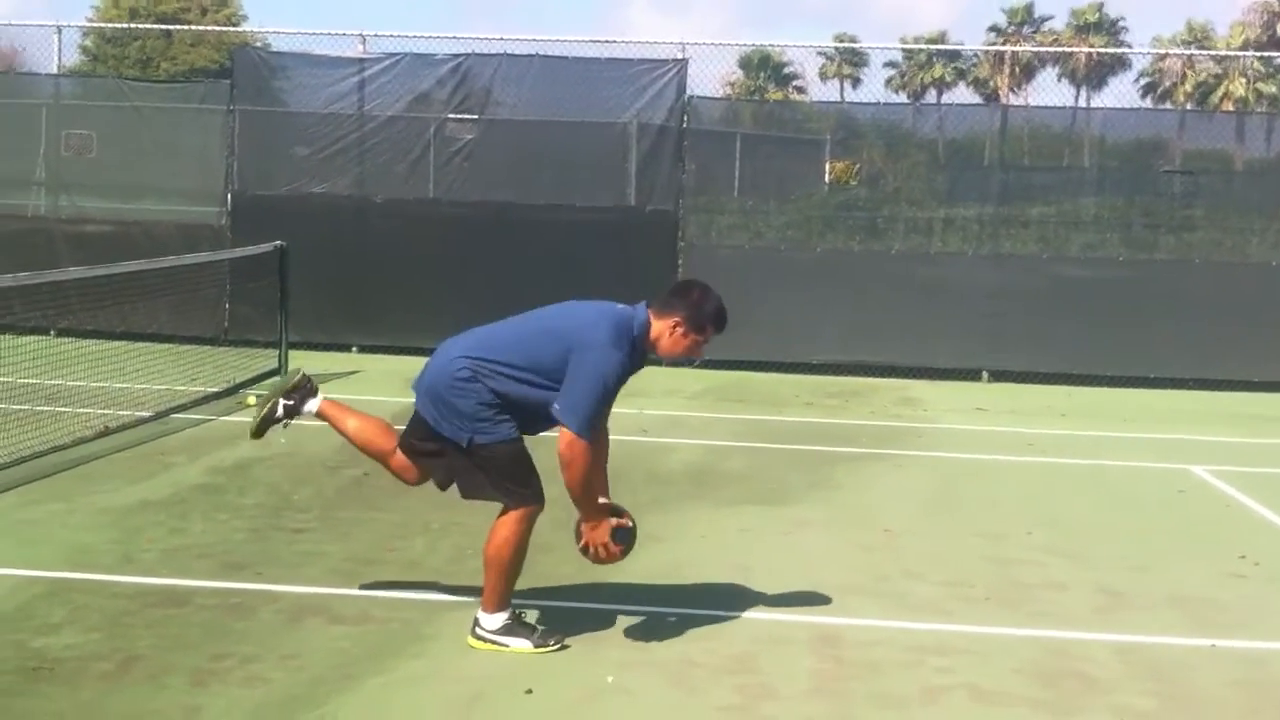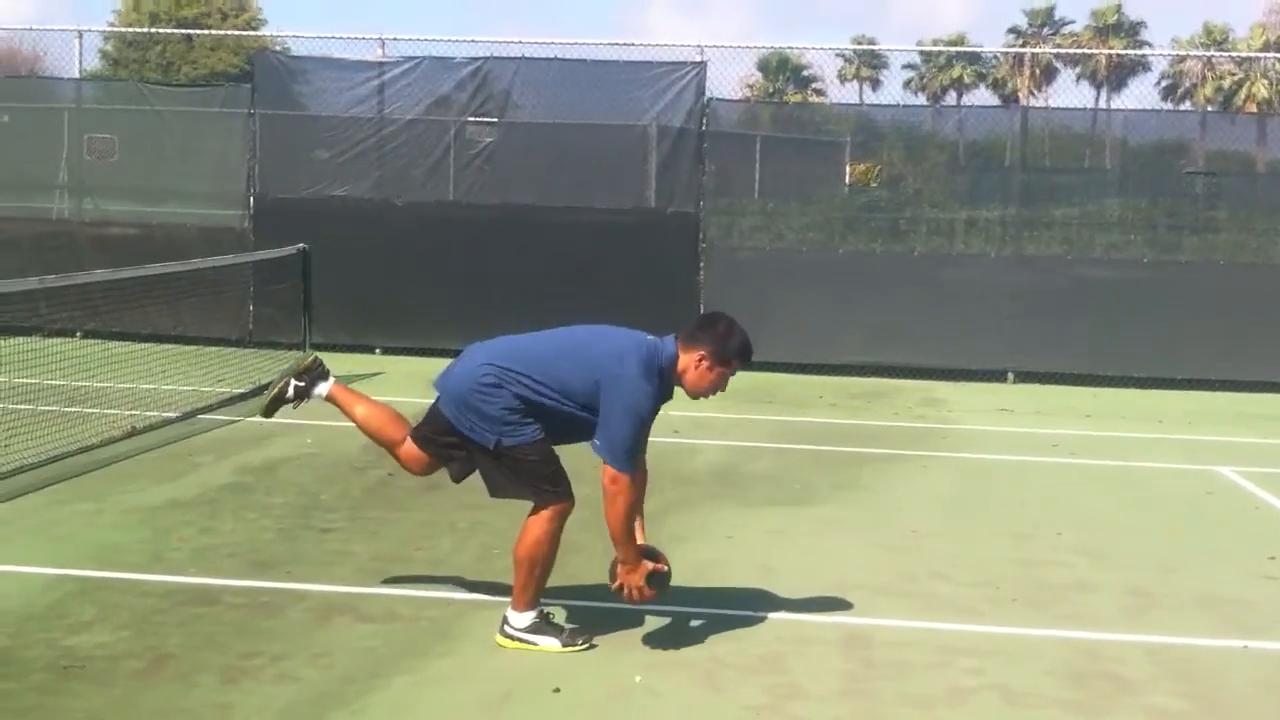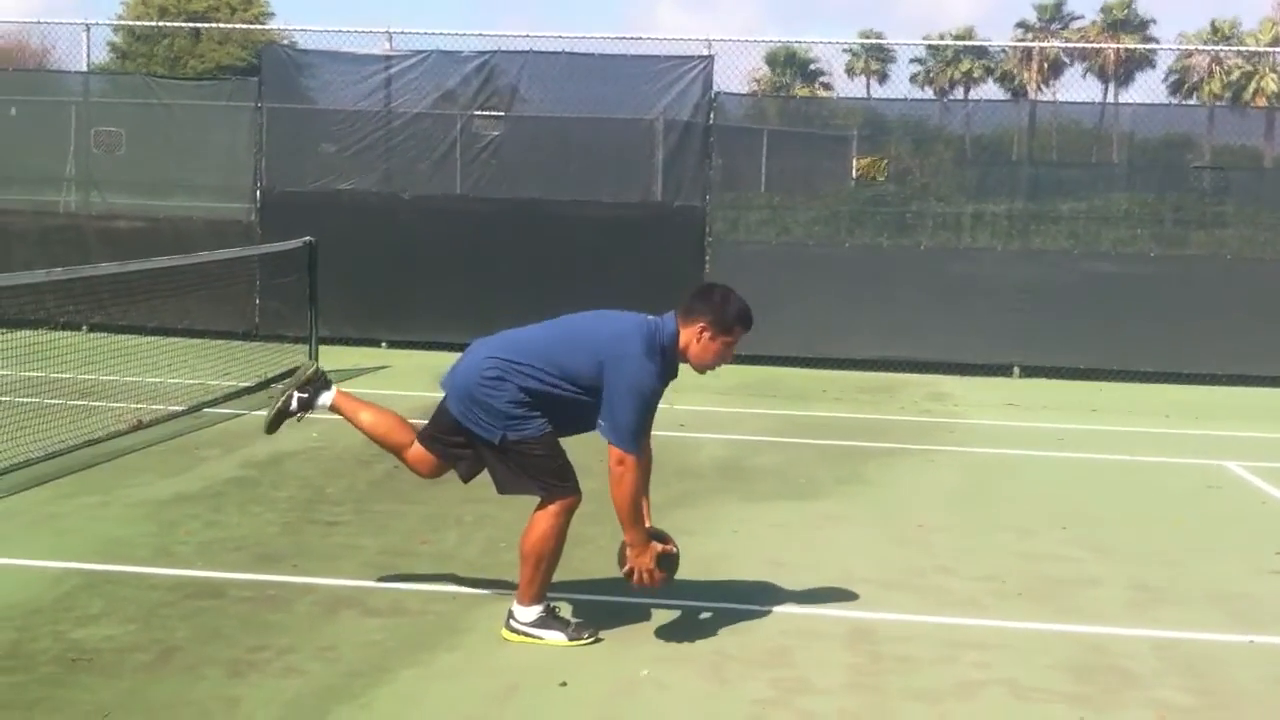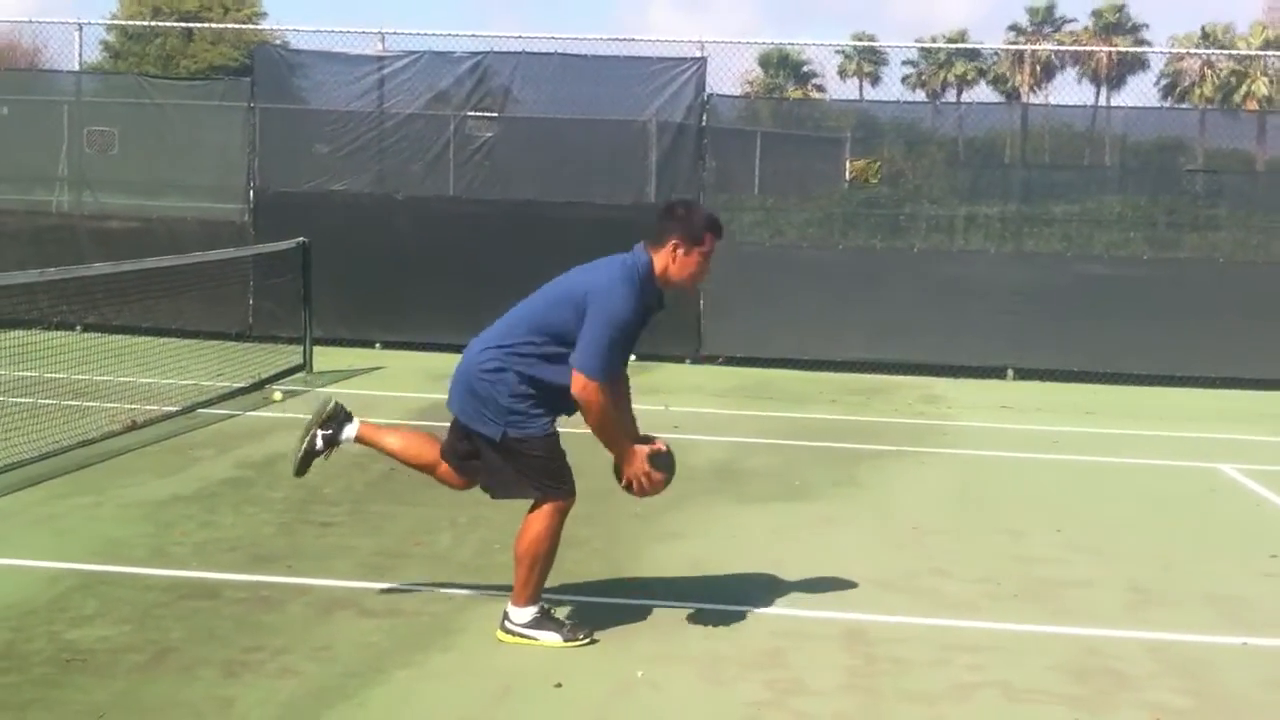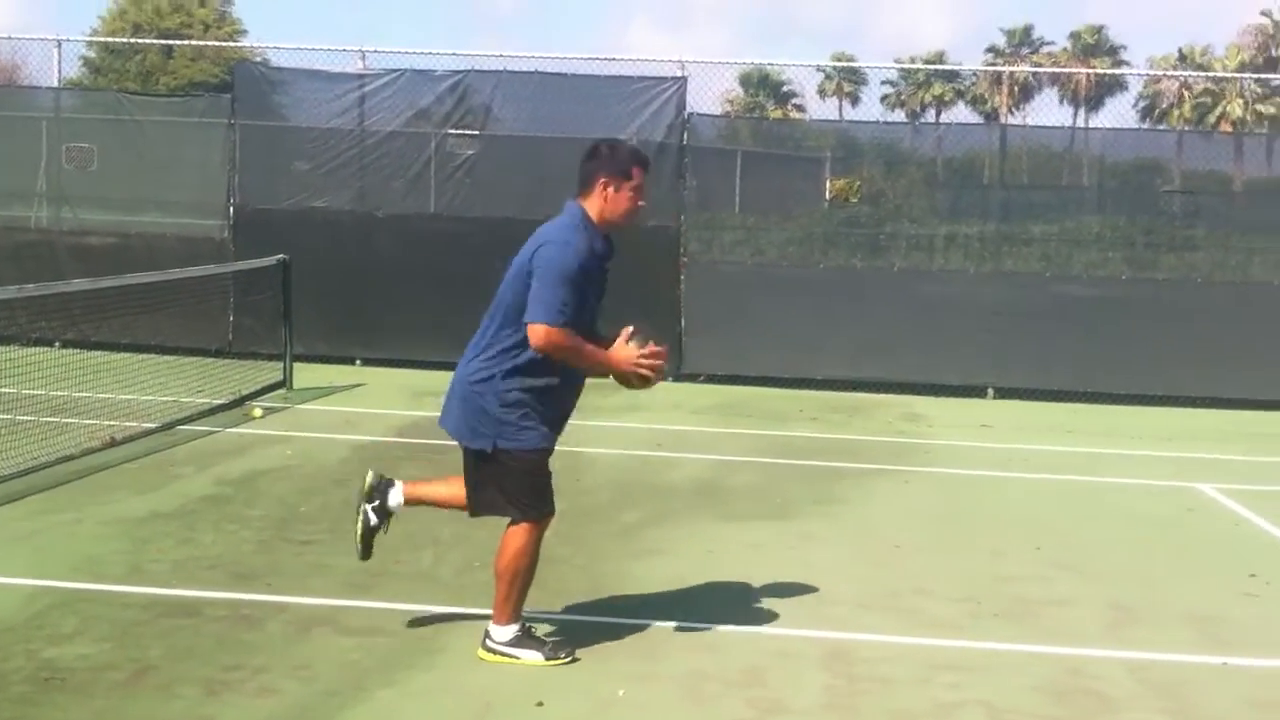
dt=0.3s
person 1, frame 1
left shoulder: (622, 331)
right shoulder: (607, 350)
left elbow: (594, 428)
right elbow: (572, 446)
left wrist: (602, 499)
right wrist: (593, 520)
left hip: (455, 375)
right hip: (466, 387)
left knee: (407, 466)
right knee: (523, 501)
left ankle: (307, 400)
right ankle: (493, 622)
person 1, frame 2
left shoulder: (648, 360)
right shoulder: (636, 382)
left elbow: (633, 461)
right elbow: (617, 482)
left wrist: (638, 531)
right wrist: (630, 562)
left hip: (477, 378)
right hip: (490, 395)
left knee: (413, 454)
right knee: (553, 502)
left ankle: (321, 384)
right ankle: (521, 621)
person 1, frame 3
left shoulder: (650, 341)
right shoulder: (639, 361)
left elbow: (637, 444)
right elbow: (622, 463)
left wrist: (646, 518)
right wrist: (639, 546)
left hip: (482, 377)
right hip: (495, 390)
left knee: (422, 455)
right knee: (560, 497)
left ankle: (321, 394)
right ankle: (527, 616)
person 1, frame 4
left shoulder: (634, 282)
right shoulder: (620, 294)
left elbow: (612, 373)
right elbow: (586, 390)
left wrist: (634, 442)
right wrist: (627, 456)
left hip: (488, 376)
right hip: (500, 388)
left knee: (452, 471)
right knee: (554, 496)
left ankle: (345, 427)
right ankle: (522, 617)
person 1, frame 5
left shoulder: (585, 241)
right shoulder: (568, 244)
left elbow: (567, 324)
right elbow: (541, 335)
left wrist: (614, 351)
right wrist: (612, 363)
left hip: (511, 396)
right hip: (503, 400)
left knee: (498, 495)
right knee: (530, 515)
left ankle: (392, 495)
right ankle: (502, 634)
